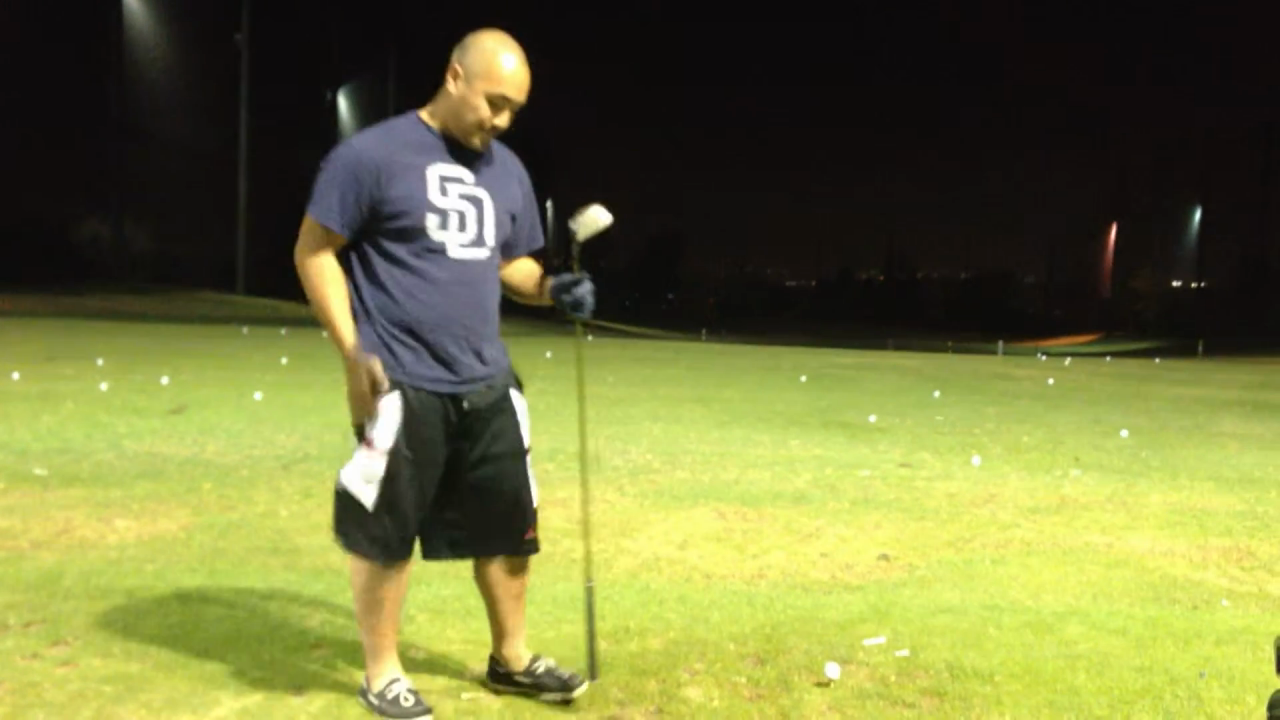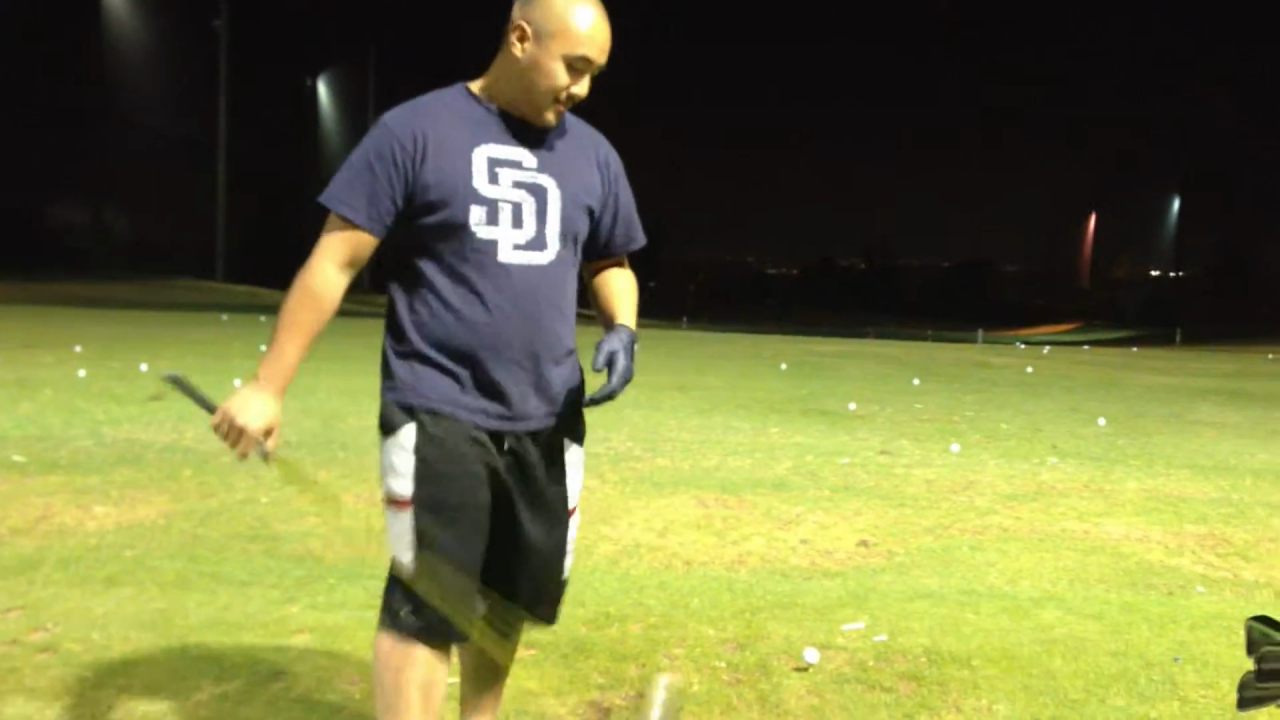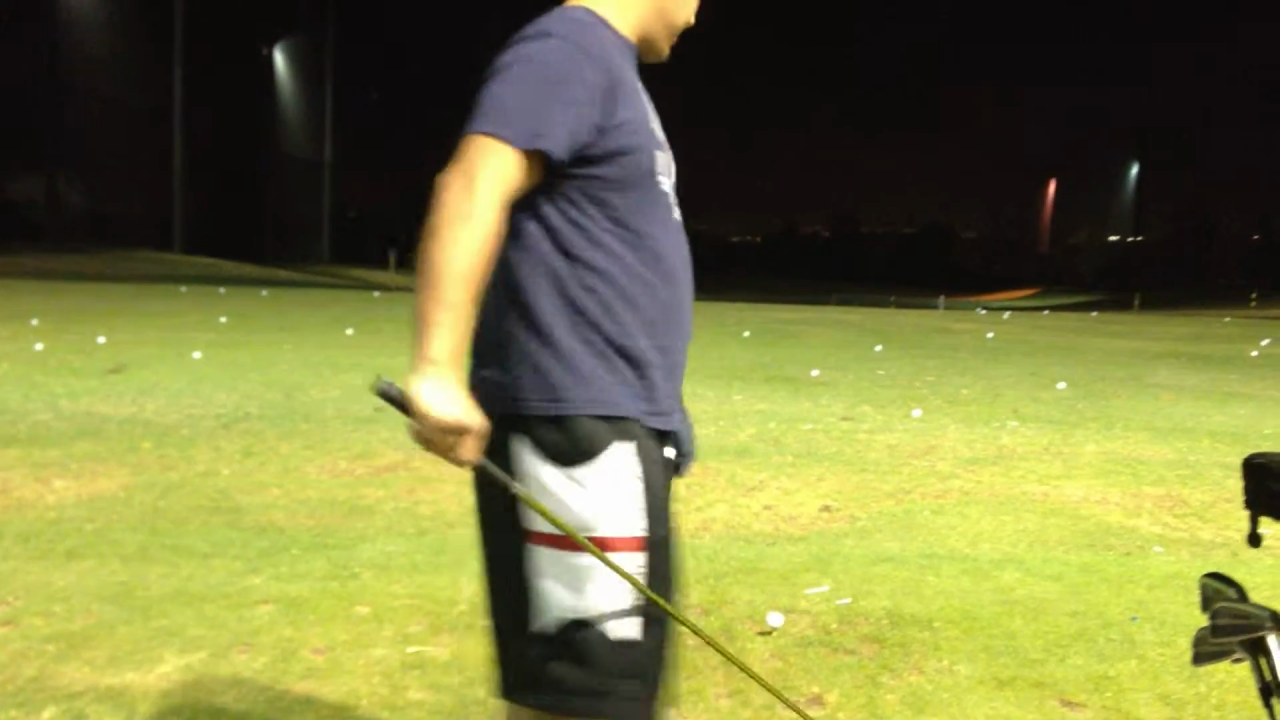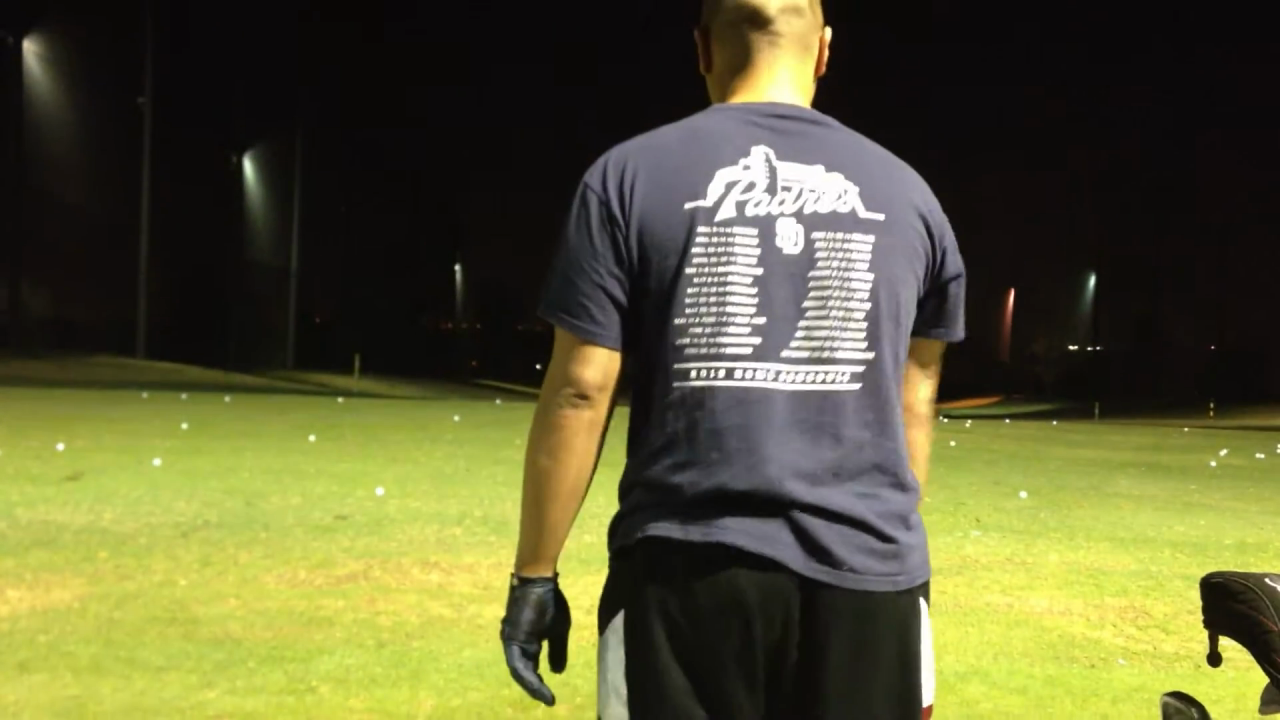
dt=1s
person 1, frame 1
left shoulder: (507, 169)
right shoulder: (373, 154)
right elbow: (314, 251)
left wrist: (550, 288)
right wrist: (351, 349)
left hip: (485, 383)
right hip: (397, 385)
left knee: (506, 524)
right knee: (384, 532)
left ankle: (512, 657)
person 1, frame 2
left shoulder: (592, 155)
right shoulder: (416, 132)
left elbow: (610, 263)
right elbow: (334, 261)
left wrist: (622, 330)
right wrist: (268, 385)
left hip: (544, 420)
right hip: (437, 412)
left knee: (504, 597)
right knee: (426, 605)
person 1, frame 3
left shoulder: (609, 69)
right elbow: (472, 191)
left wrist: (658, 414)
right wrist: (437, 369)
left hip: (616, 419)
right hip: (574, 421)
person 1, frame 4
left shoulder: (628, 177)
right shoulder: (906, 192)
left elbow: (580, 394)
right elbow: (911, 407)
left wrist: (534, 574)
left hip: (683, 573)
right hip: (868, 575)
